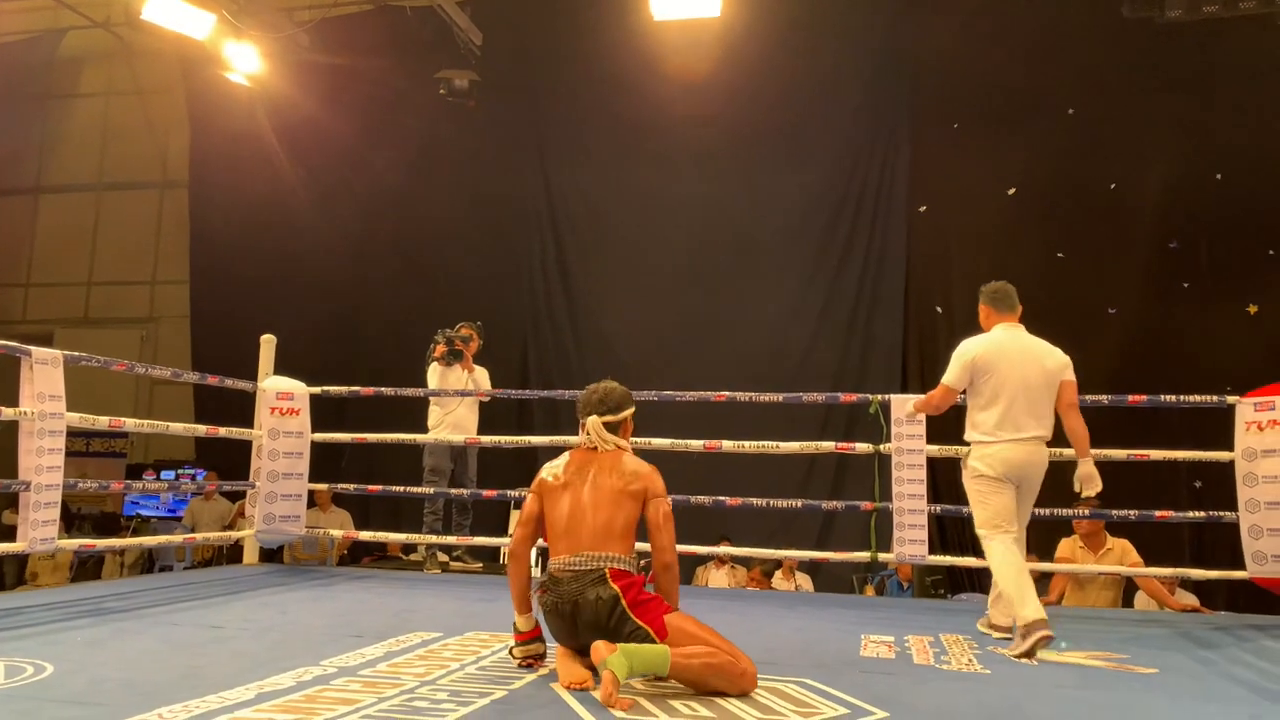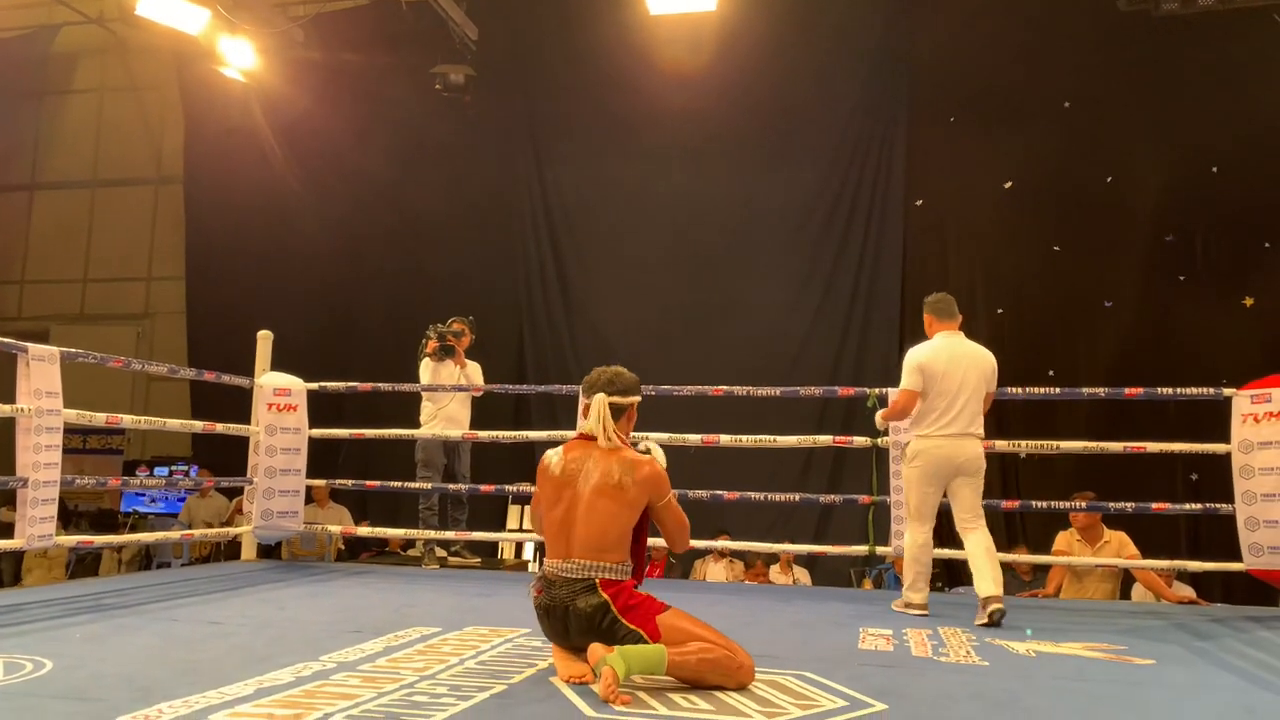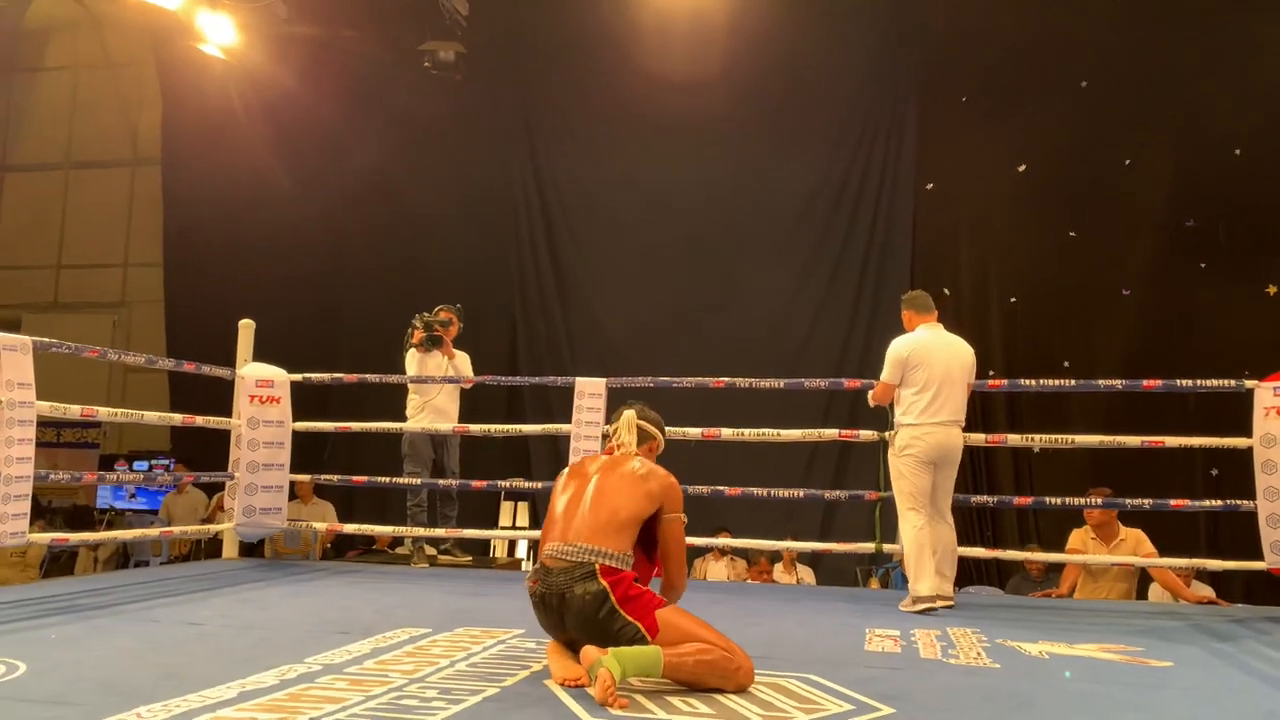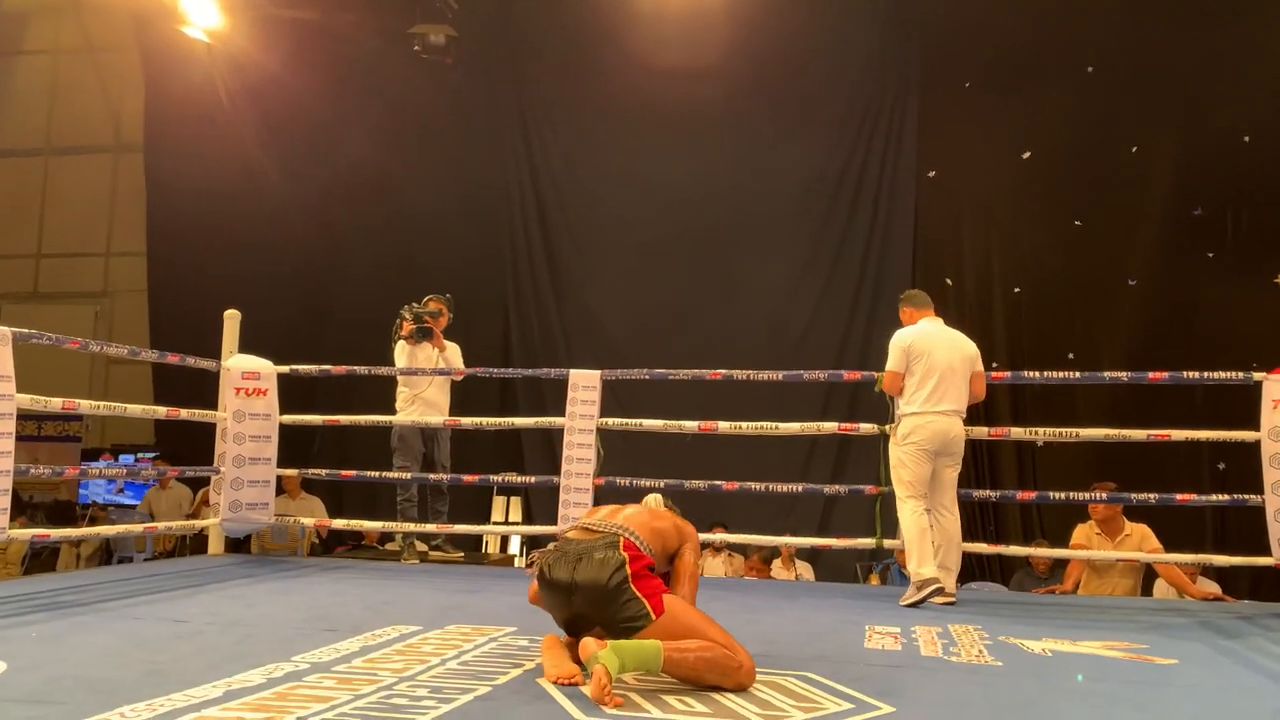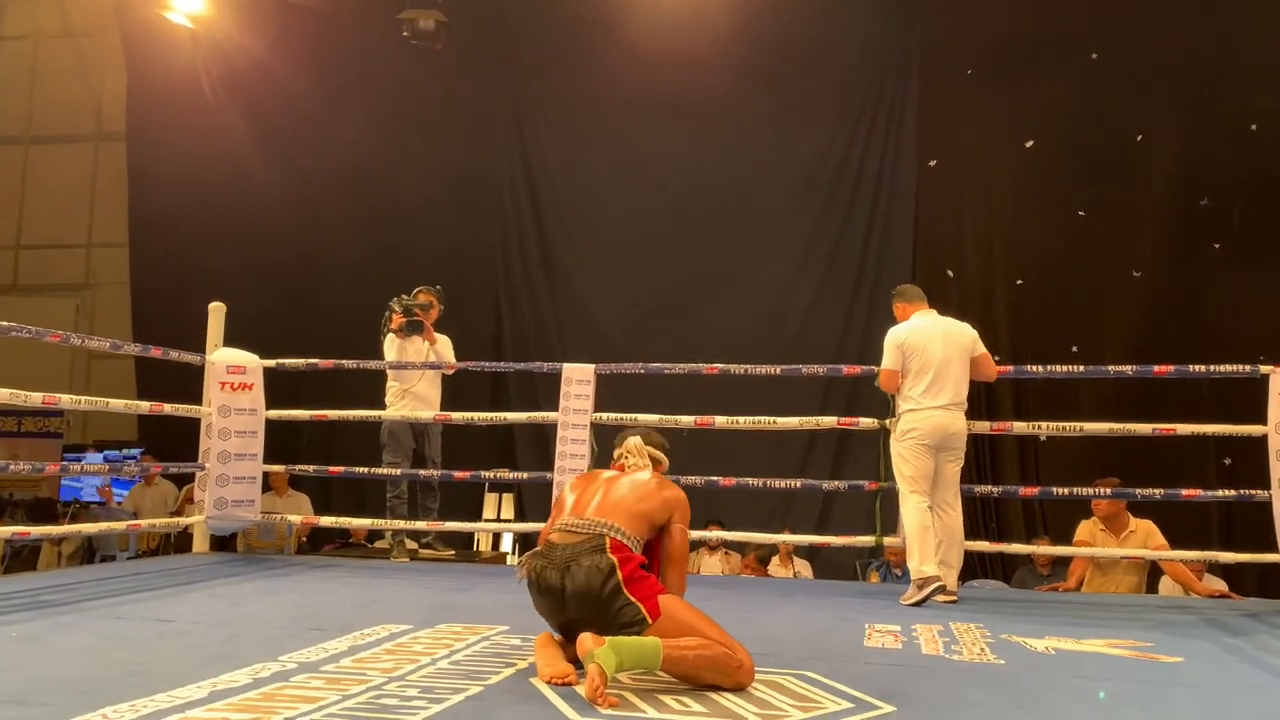
dt=0.5s
person 1, frame 1
left shoulder: (974, 348)
right shoulder: (1053, 354)
left elbow: (941, 401)
right elbow: (1070, 409)
left wrist: (918, 405)
right wrist: (1085, 460)
left hip: (990, 456)
right hip: (1034, 455)
left knee: (999, 540)
right knee: (1012, 537)
left ankle: (1033, 621)
right ankle: (1001, 617)
person 1, frame 2
left shoulder: (920, 354)
right shoulder: (985, 356)
left elbow: (904, 406)
right elbow: (983, 406)
left wrist: (883, 416)
left hip: (928, 448)
right hip: (970, 448)
left knee: (919, 525)
right knee: (973, 524)
left ankle: (914, 597)
right ankle: (991, 595)
person 1, frame 3
left shoulder: (904, 344)
right shoulder: (964, 348)
left elbow: (883, 396)
right elbow: (963, 396)
left wrist: (872, 396)
left hip: (915, 436)
right hip: (951, 435)
left knee: (913, 513)
right knee: (941, 514)
left ankle: (922, 592)
right ankle: (943, 590)
person 1, frame 4
left shoulder: (905, 336)
right shoulder: (965, 342)
left elbow: (890, 386)
right elbow: (978, 392)
left hip: (916, 426)
right hip: (953, 428)
left knee: (911, 501)
right knee: (945, 506)
left ankle: (924, 576)
right ankle: (947, 585)
person 1, frame 5
left shoulder: (900, 332)
right shoulder: (963, 330)
left elbow: (887, 383)
right elbow: (990, 373)
left hip: (917, 421)
right hip: (954, 422)
left knee: (914, 498)
right knee: (948, 502)
left ankle: (925, 575)
right ankle: (948, 582)
person 2, frame 1
left shoulder: (550, 471)
right shoulder: (643, 473)
left elbow: (518, 550)
right elbow: (665, 560)
left wrist: (524, 627)
right wrist: (669, 633)
left hip: (558, 610)
right hip: (612, 600)
right knee: (743, 676)
left ankle: (578, 654)
right ankle: (623, 656)
person 2, frame 2
left shoulder: (550, 460)
right shoulder: (644, 468)
right elbow: (679, 542)
left hip: (550, 609)
right hip: (604, 606)
right knee: (741, 669)
left ankle: (575, 648)
right ankle: (621, 658)
person 2, frame 3
left shoulder: (571, 470)
right shoulder: (661, 479)
right elbow: (675, 579)
right wrist: (662, 603)
left hip: (545, 599)
right hip: (601, 594)
right knee: (739, 671)
left ankle: (568, 647)
right ankle: (616, 661)
person 2, frame 4
left shoulder: (599, 513)
right shoulder: (683, 529)
right elbow: (682, 607)
left hip: (555, 572)
right hip: (612, 573)
right knee: (740, 670)
left ankle: (565, 647)
right ankle: (613, 653)
person 2, frame 5
left shoulder: (578, 483)
right shoulder: (671, 492)
right elbow: (672, 587)
left hip: (545, 576)
right hip: (603, 572)
right knee: (739, 668)
left ankle: (557, 647)
right ankle: (610, 651)
person 3, frame 1
left shoulder: (480, 372)
right shoulder: (438, 367)
left elbow: (486, 395)
right elbow: (436, 398)
left wrist: (469, 368)
right wrist: (442, 365)
left hip: (467, 442)
right hip: (440, 439)
left knee: (464, 499)
right knee: (434, 498)
left ankle: (459, 550)
right ankle: (430, 553)
person 3, frame 2
left shoulder: (472, 367)
right shoulder: (430, 362)
left elbow: (479, 390)
right elbow: (429, 393)
left wrist: (461, 364)
right wrist: (434, 360)
left hip: (460, 436)
right hip: (432, 434)
left knee: (460, 493)
right knee: (429, 493)
left ankle: (457, 546)
right ankle: (428, 549)
person 3, frame 3
left shoulder: (460, 357)
right shoulder: (416, 352)
left elbow: (468, 382)
right elbow: (415, 386)
left wrist: (450, 354)
right wrist: (420, 350)
left hip: (448, 430)
right hip: (419, 427)
left knee: (449, 488)
right knee: (417, 490)
left ankle: (447, 543)
right ankle: (418, 547)
person 3, frame 4
left shoulder: (451, 348)
right shoulder: (405, 344)
left elbow: (459, 374)
right elbow: (405, 378)
left wrist: (440, 346)
right wrist: (410, 342)
left hip: (439, 423)
right hip: (409, 421)
left knee: (440, 483)
right knee: (408, 484)
left ankle: (438, 539)
right ankle: (408, 543)
person 3, frame 5
left shoulder: (441, 341)
right shoulder: (395, 337)
left elbow: (450, 368)
right elbow: (395, 373)
left wrist: (431, 340)
right wrist: (400, 336)
left hip: (429, 417)
right hip: (399, 416)
left knee: (430, 479)
right knee: (397, 481)
left ankle: (428, 537)
right ankle: (398, 541)
person 4, frame 1
left shoulder: (1122, 547)
right shoulder: (1067, 545)
left elbow: (1143, 577)
right elbow: (1063, 572)
left wrist: (1176, 604)
right wrist: (1052, 597)
person 4, frame 2
left shoulder: (1119, 539)
right shoulder: (1065, 538)
left elbow: (1140, 570)
right elbow: (1060, 564)
left wrist: (1172, 596)
right wrist: (1050, 589)
person 4, frame 3
left shoulder: (1136, 537)
right shoulder: (1079, 536)
left elbow: (1157, 569)
right elbow: (1074, 563)
left wrist: (1190, 596)
right wrist: (1064, 589)
person 4, frame 4
left shoulder: (1141, 532)
right shoulder: (1083, 531)
left elbow: (1163, 564)
right elbow: (1078, 560)
left wrist: (1196, 592)
right wrist: (1068, 586)
person 4, frame 5
left shoulder: (1146, 529)
right shoulder: (1087, 527)
left elbow: (1168, 561)
right elbow: (1082, 556)
left wrist: (1202, 589)
right wrist: (1071, 583)
